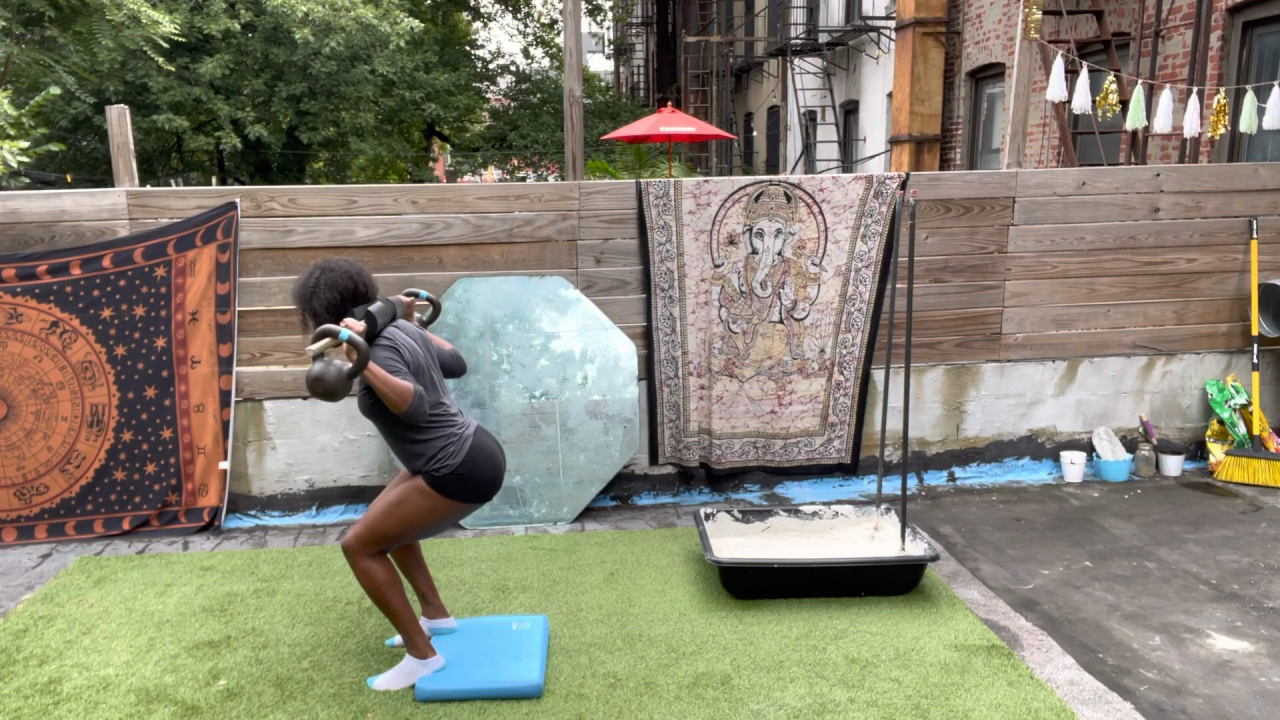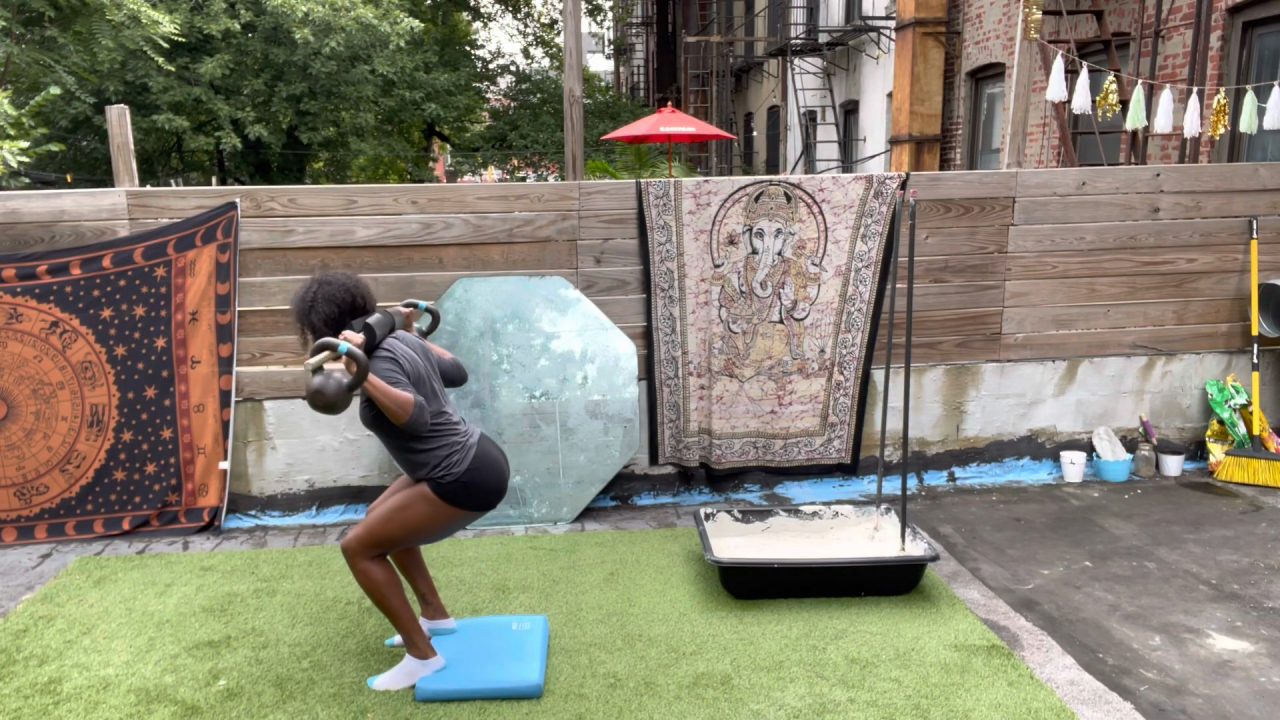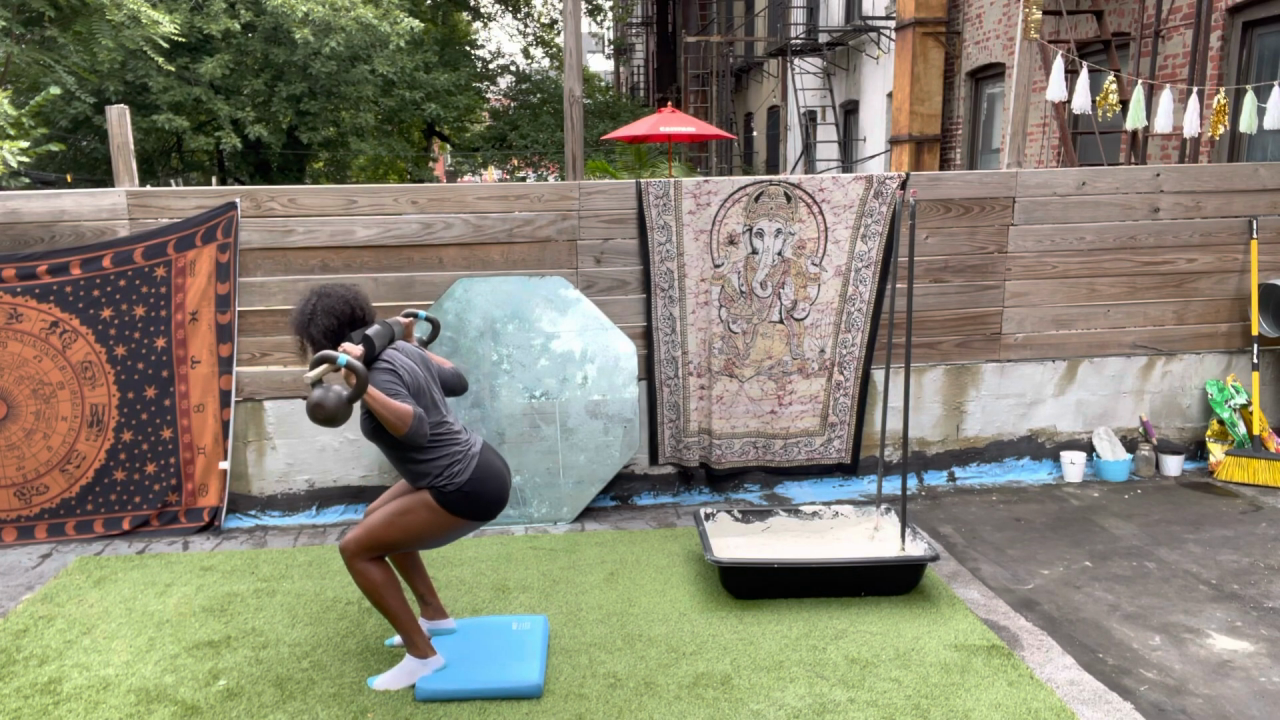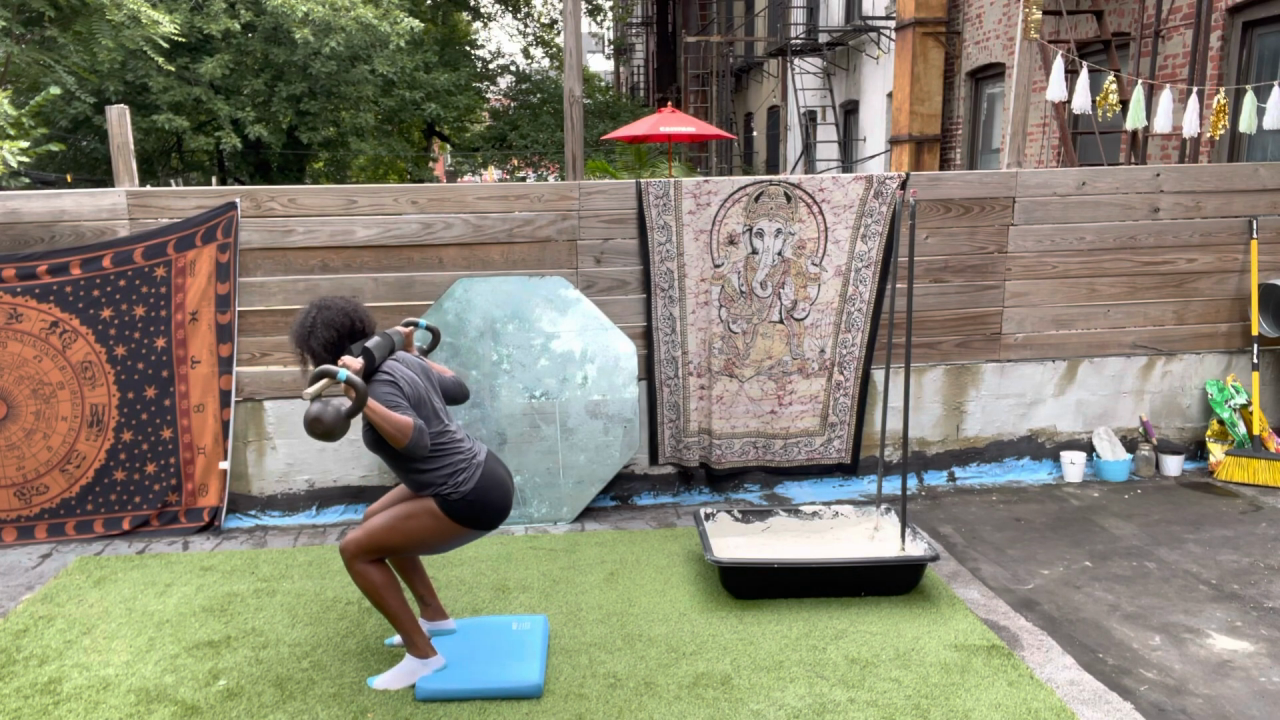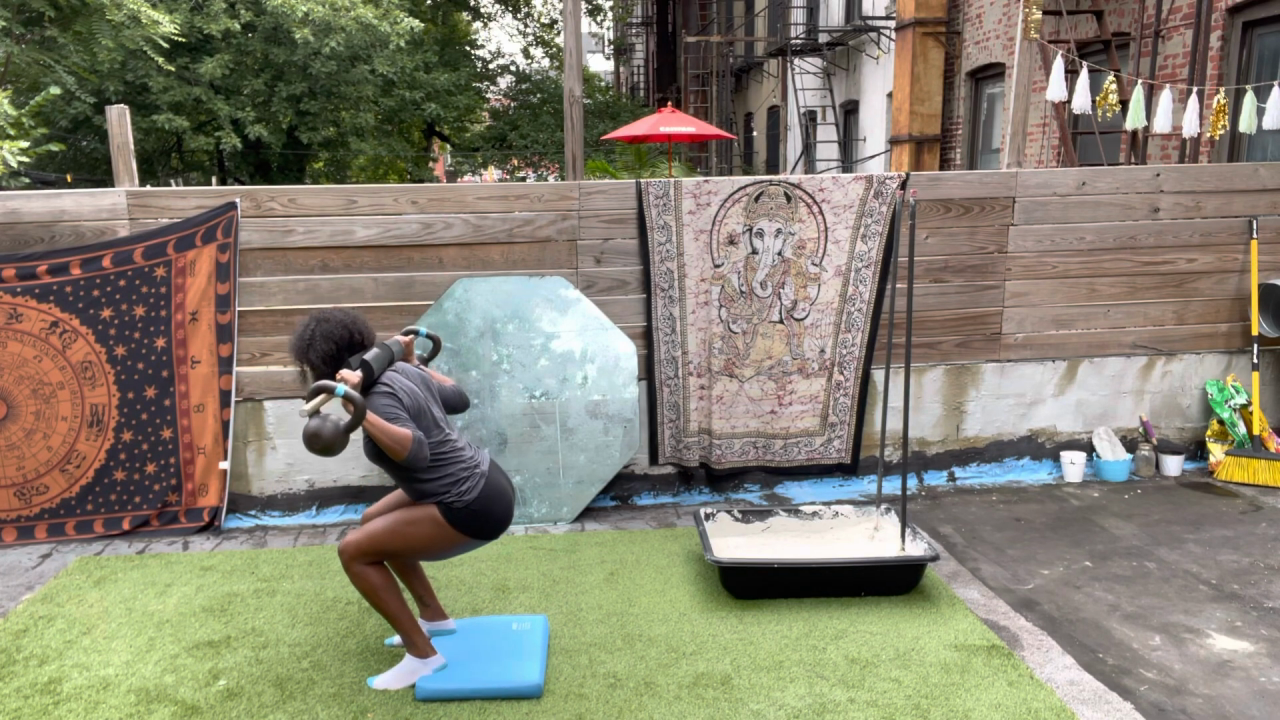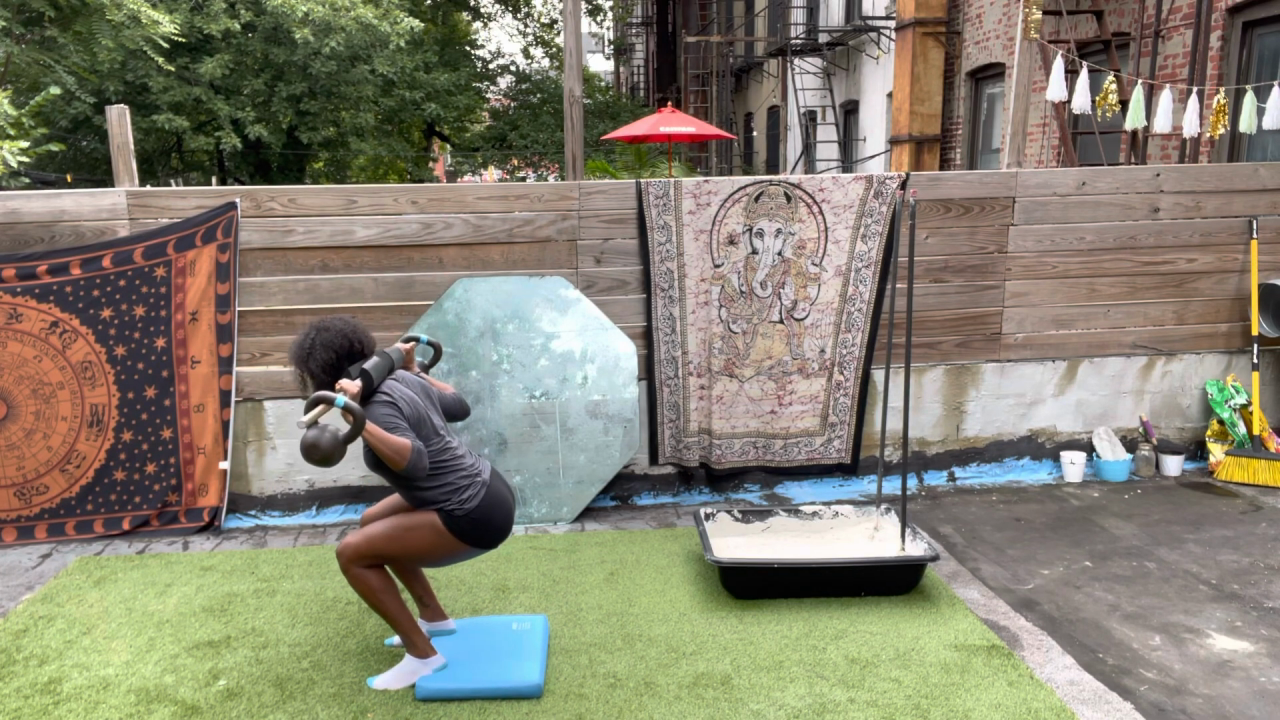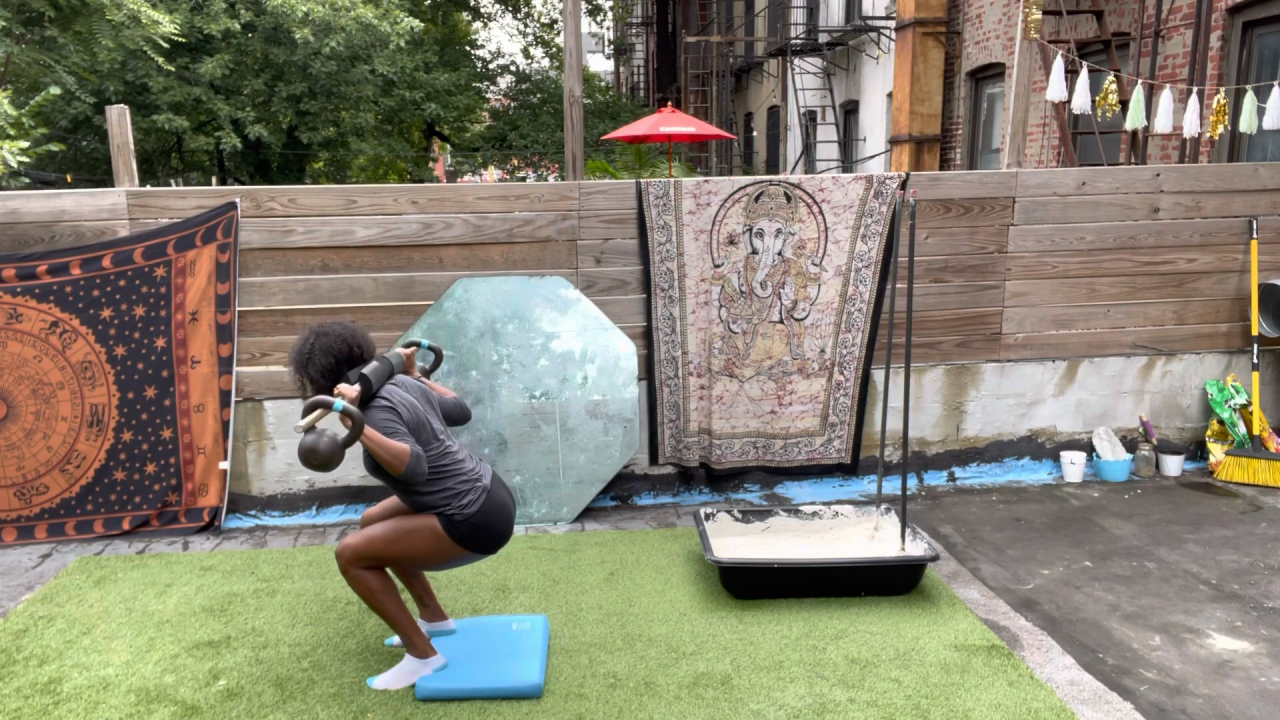
dt=0.2s
person 1, frame 1
left shoulder: (378, 349)
right shoulder: (400, 331)
left elbow: (417, 408)
right elbow: (456, 364)
left wrist: (362, 364)
left hip: (462, 473)
right hip: (472, 453)
left knee: (359, 545)
right knee: (385, 520)
left ankle: (423, 655)
right ankle: (436, 615)
person 1, frame 2
left shoulder: (378, 361)
right shoulder: (400, 342)
left elbow: (417, 418)
right elbow: (457, 373)
left wrist: (361, 376)
left hip: (467, 481)
right hip: (475, 460)
left knee: (358, 546)
right knee: (381, 520)
left ankle: (422, 655)
right ankle: (435, 615)
person 1, frame 3
left shoulder: (378, 373)
right shoulder: (400, 352)
left elbow: (416, 430)
right elbow: (457, 383)
left wrist: (360, 388)
left hip: (470, 491)
right hip: (478, 468)
left knee: (356, 547)
right knee: (377, 520)
left ankle: (422, 654)
right ankle: (434, 615)
person 1, frame 4
left shoulder: (379, 385)
right shoulder: (401, 363)
left elbow: (417, 442)
right elbow: (459, 391)
left wrist: (361, 401)
left hip: (473, 500)
right hip: (481, 476)
left knee: (356, 548)
right knee: (376, 522)
left ankle: (422, 654)
right ankle: (434, 616)
person 1, frame 5
left shoulder: (378, 397)
right shoulder: (402, 373)
left elbow: (416, 454)
right elbow: (459, 399)
left wrist: (360, 414)
left hip: (475, 509)
right hip: (482, 485)
left knee: (355, 550)
right knee: (373, 524)
left ankle: (422, 654)
right ankle: (434, 617)
person 1, frame 6
left shoulder: (378, 406)
right shoulder: (402, 381)
left elbow: (415, 464)
right elbow: (460, 407)
left wrist: (359, 424)
left hip: (475, 517)
right hip: (485, 493)
left knee: (352, 552)
right knee: (372, 525)
left ankle: (422, 654)
right ankle: (434, 617)
person 1, frame 7
left shoulder: (377, 411)
right shoulder: (402, 385)
left elbow: (414, 469)
right elbow: (460, 412)
left wrist: (358, 428)
left hip: (475, 522)
right hip: (486, 497)
left knee: (351, 553)
right knee: (372, 525)
left ankle: (422, 654)
right ankle: (434, 618)
